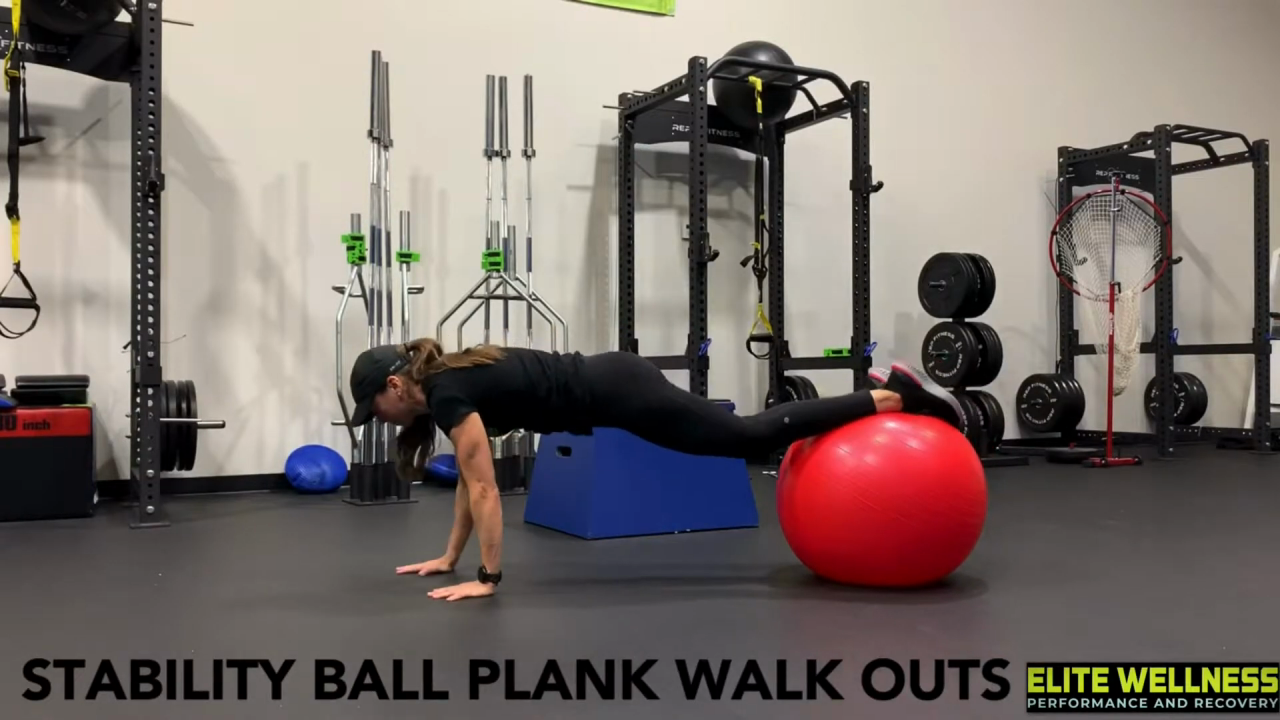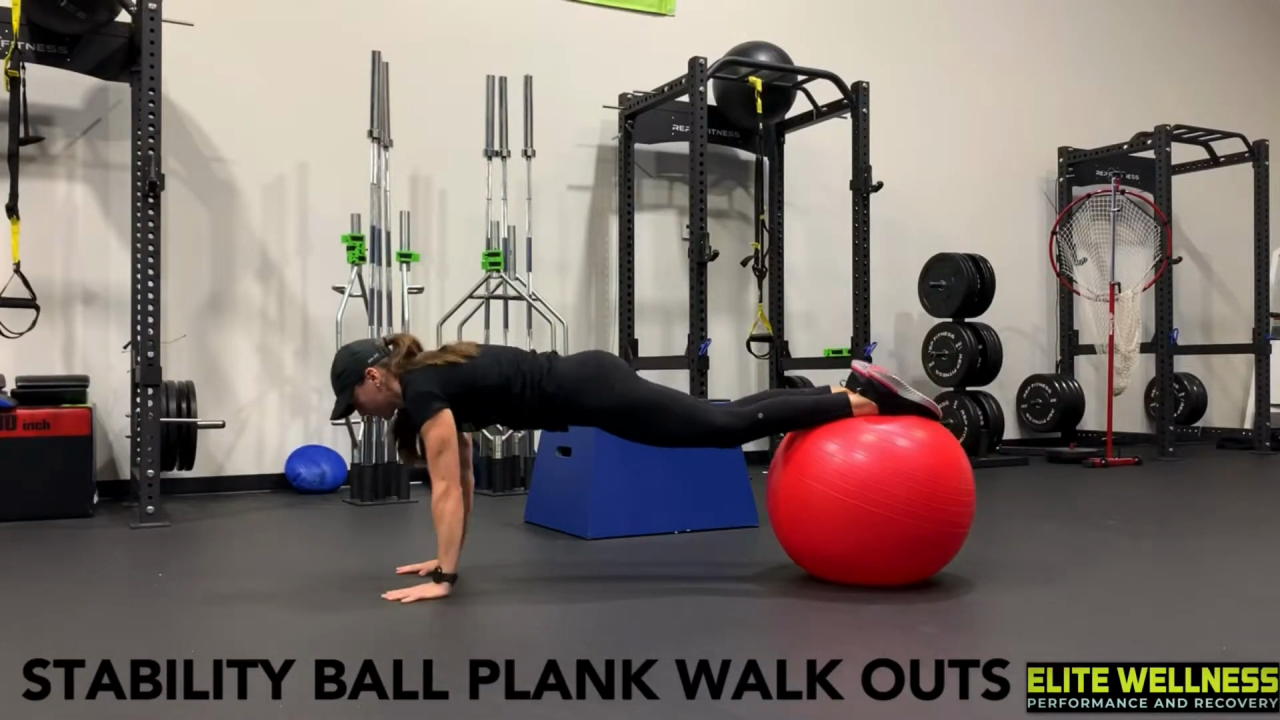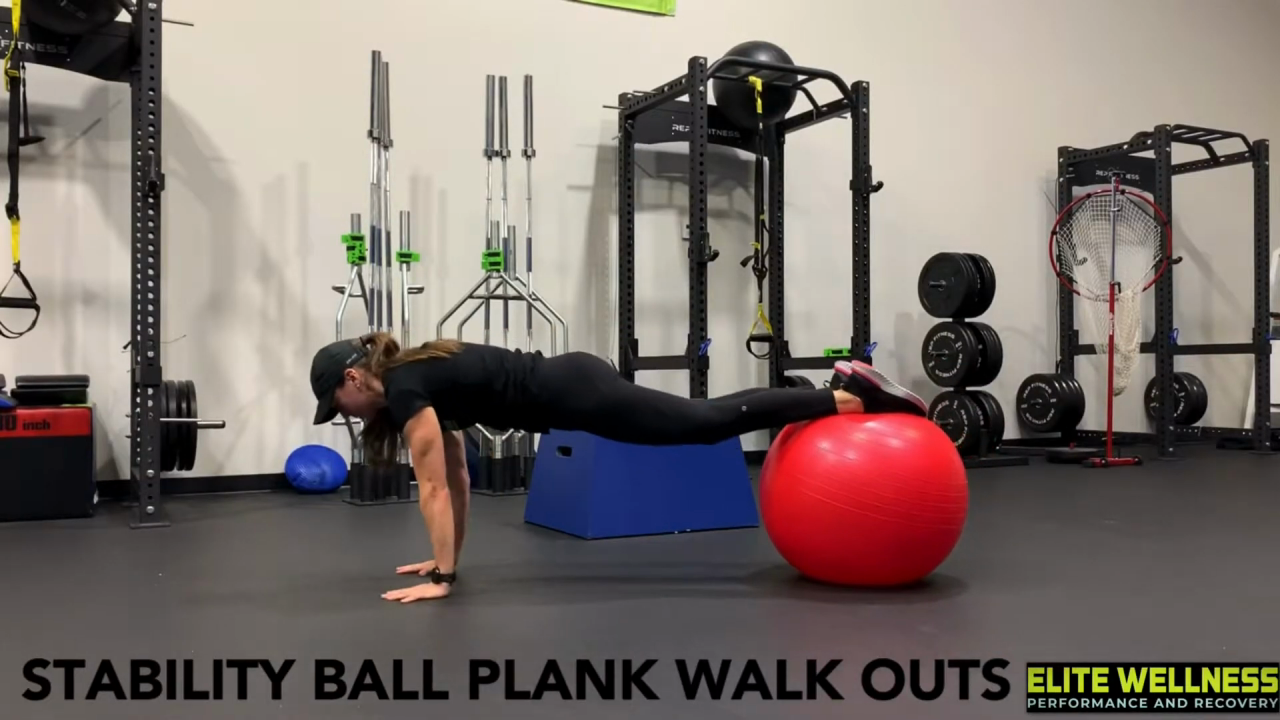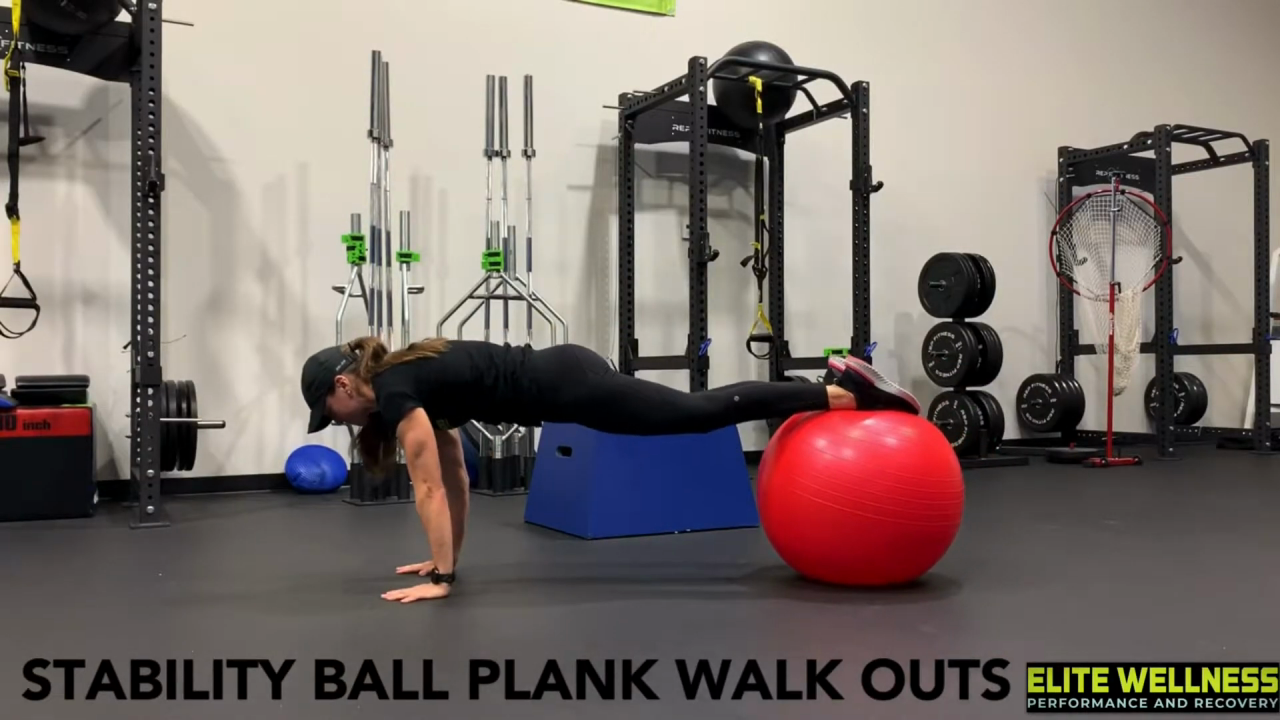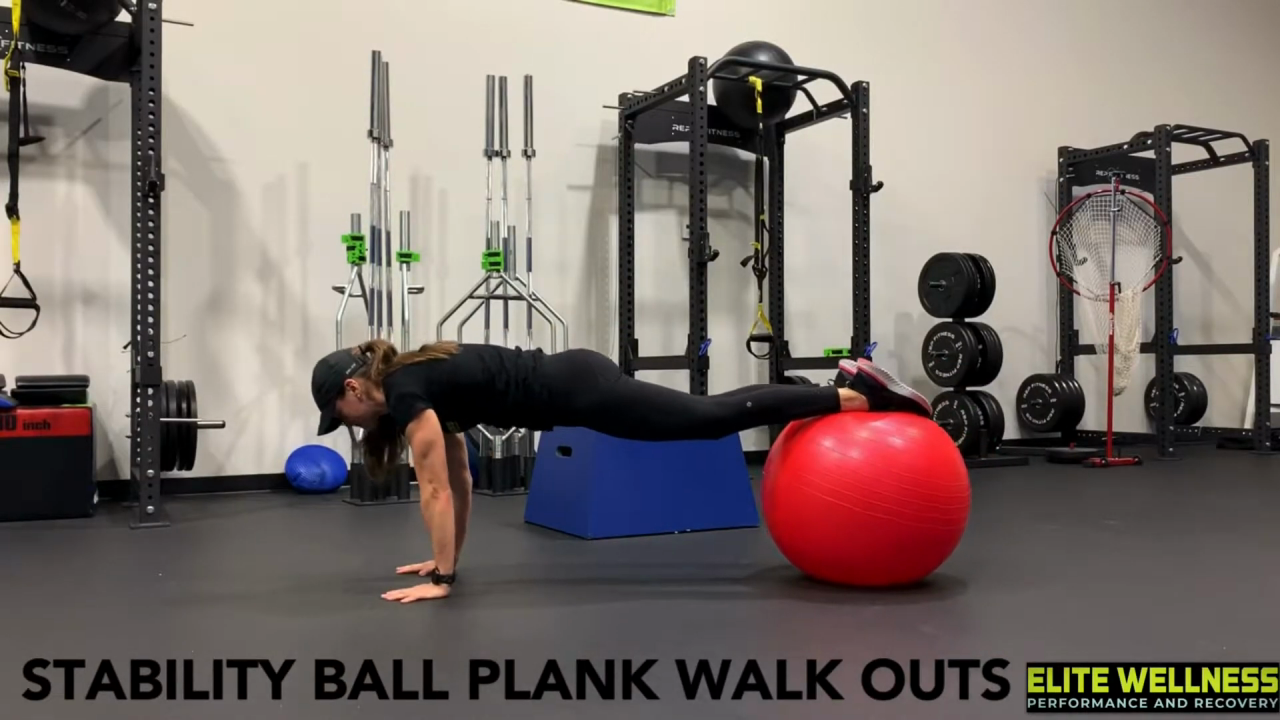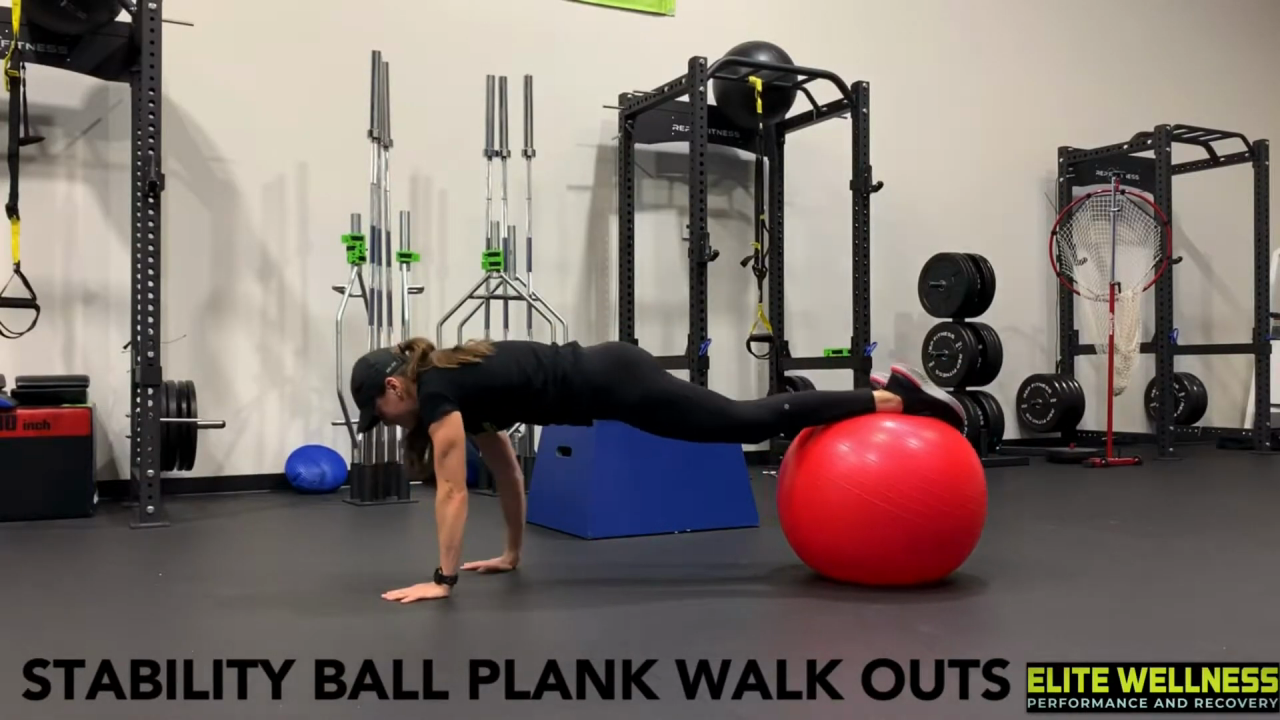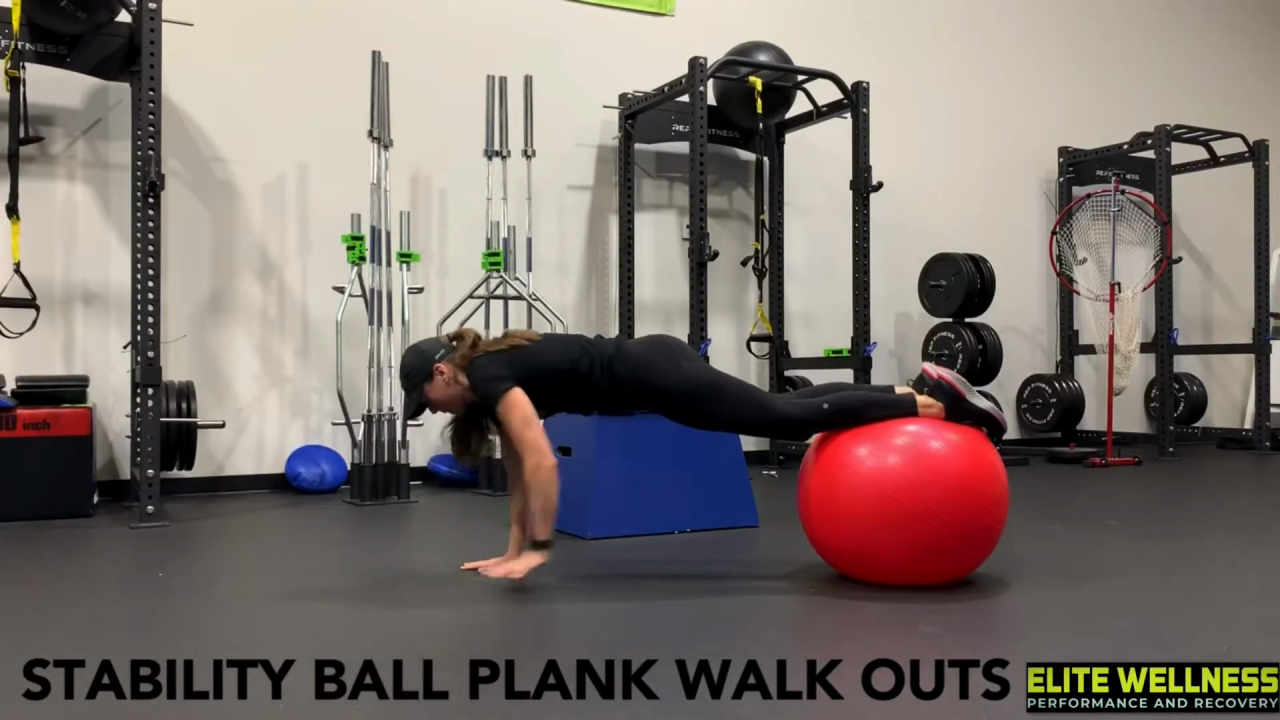
dt=0.4s
person 1, frame 1
left shoulder: (446, 394)
right shoulder: (453, 384)
left elbow: (484, 489)
right elbow: (470, 483)
left wrist: (489, 577)
right wrist: (450, 556)
left hip: (619, 393)
right hip: (614, 381)
left knee: (754, 438)
right knee: (745, 433)
left ankle: (895, 395)
right ankle: (868, 393)
person 1, frame 2
left shoulder: (422, 390)
right shoulder: (437, 381)
left elbow: (446, 487)
right elbow: (464, 476)
left wrist: (443, 577)
right wrist: (444, 558)
left hip: (591, 391)
right hip: (588, 381)
left knee: (730, 427)
right knee: (727, 418)
left ankle: (872, 400)
right ankle: (847, 387)
person 1, frame 3
left shoulder: (403, 389)
right shoulder: (423, 379)
left elbow: (434, 488)
right elbow: (458, 478)
left wrist: (441, 578)
right wrist: (449, 558)
left hip: (575, 394)
right hip: (573, 382)
left knee: (712, 423)
right knee: (709, 418)
left ankle: (855, 398)
right ankle: (839, 388)
person 1, frame 4
left shoulder: (394, 390)
right shoulder: (414, 381)
left elbow: (429, 489)
right elbow: (455, 477)
left wrist: (442, 577)
right wrist: (448, 556)
left hip: (567, 384)
right hip: (565, 376)
left knee: (706, 411)
right knee: (702, 410)
left ankle: (848, 393)
right ankle: (836, 384)
person 1, frame 5
left shoulder: (403, 392)
right shoulder: (423, 383)
left elbow: (435, 490)
right elbow: (459, 479)
left wrist: (440, 578)
right wrist: (447, 557)
left hip: (577, 390)
right hip: (575, 378)
left knee: (717, 417)
right knee: (715, 414)
left ankle: (860, 394)
right ankle: (846, 385)
person 1, frame 6
left shoulder: (436, 390)
right shoulder: (462, 385)
left elbow: (453, 492)
right elbow: (508, 472)
left wrist: (442, 578)
right wrist: (513, 552)
left hip: (617, 383)
right hip: (612, 371)
left knee: (752, 421)
right knee: (748, 419)
left ankle: (896, 397)
right ankle: (883, 392)
person 1, frame 7
left shoulder: (488, 376)
right shoulder: (498, 377)
left elbow: (539, 457)
right elbow: (519, 473)
left wrist: (536, 548)
right wrist: (513, 549)
left hip: (657, 374)
right hip: (652, 371)
left knee: (791, 420)
right knee: (789, 413)
left ankle: (938, 403)
right ankle: (917, 389)
